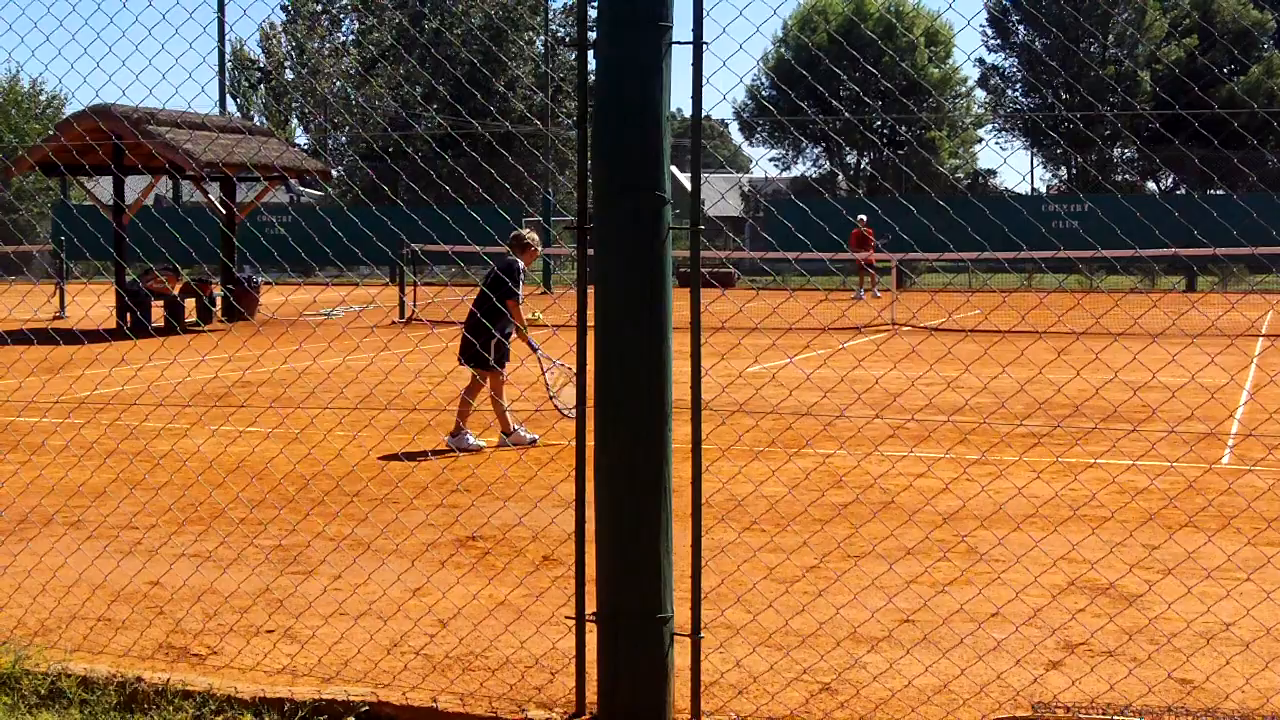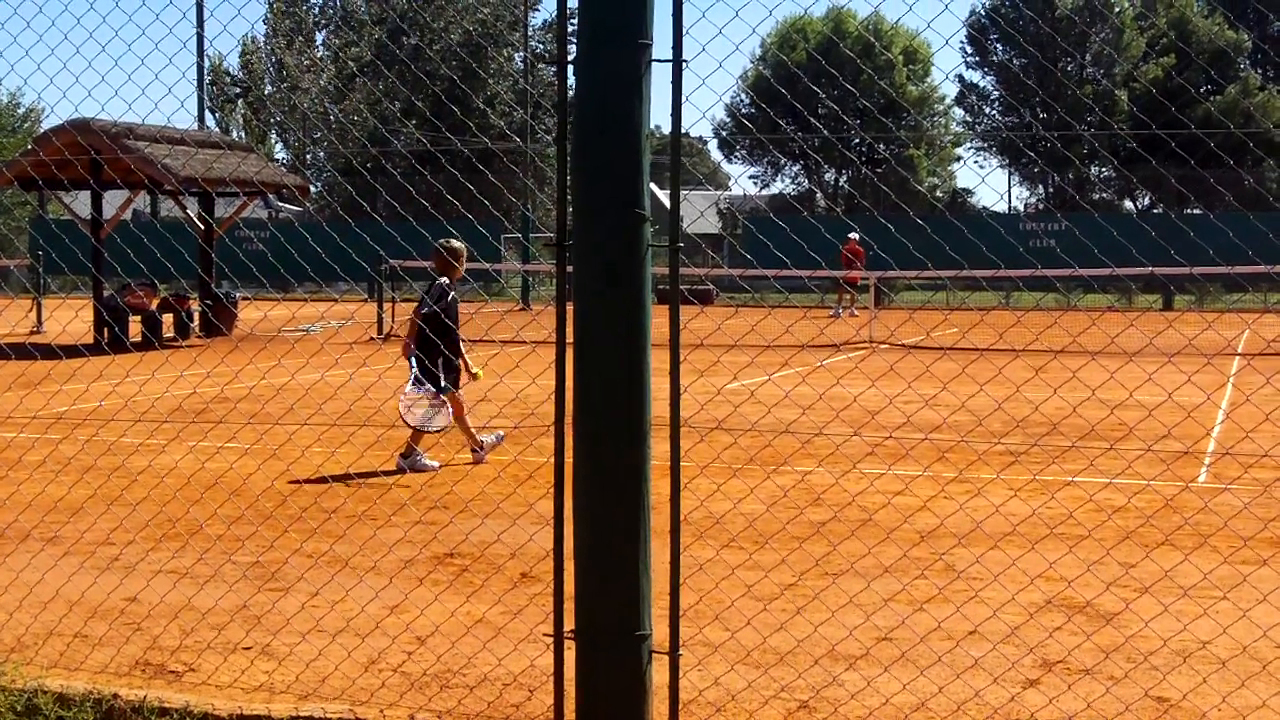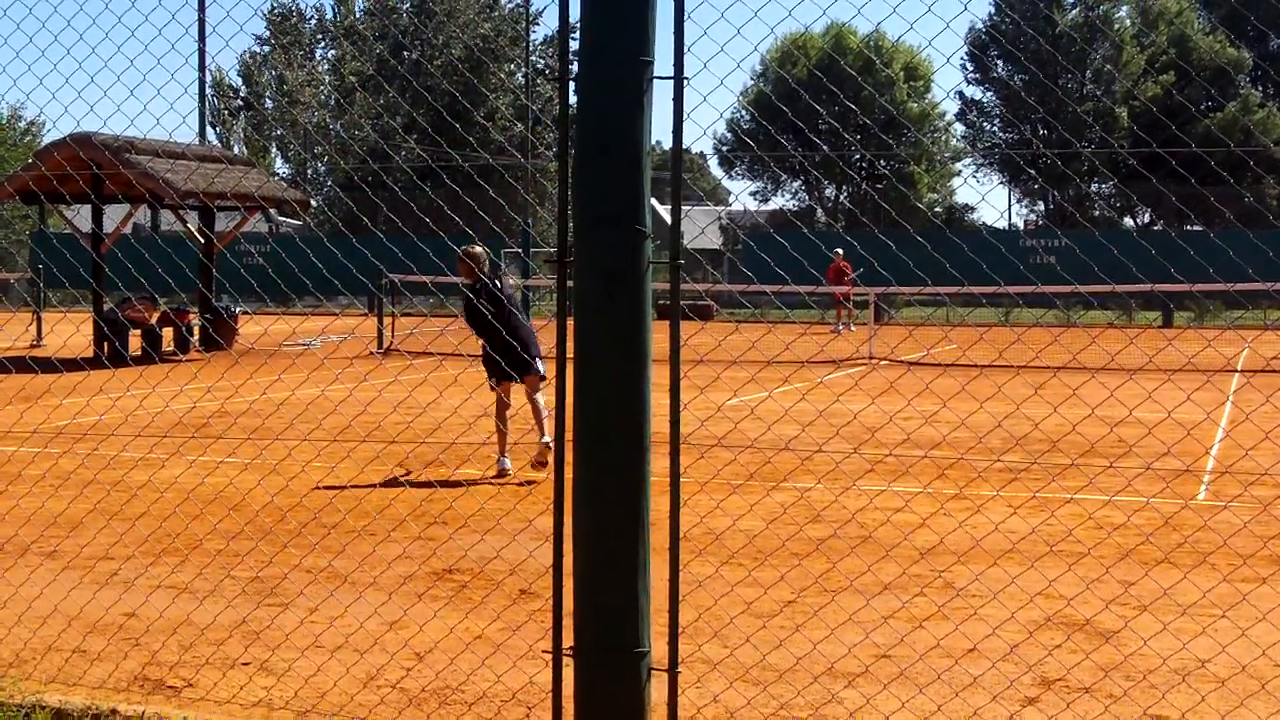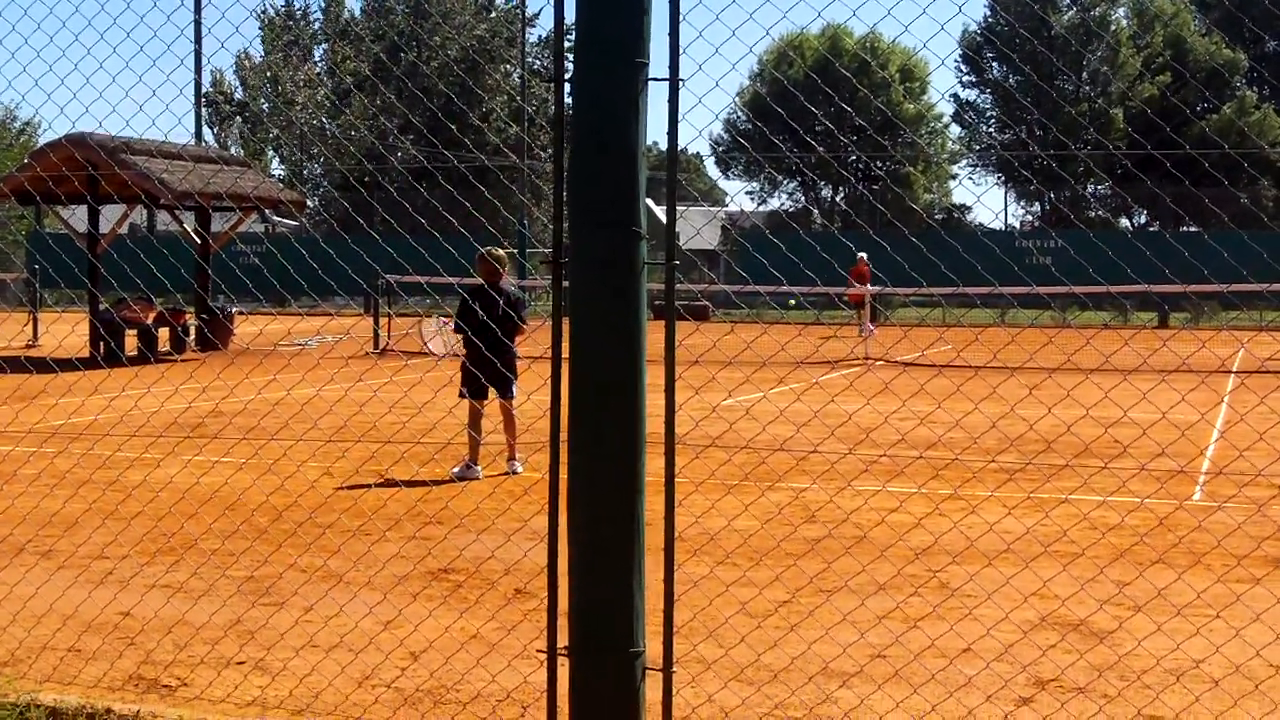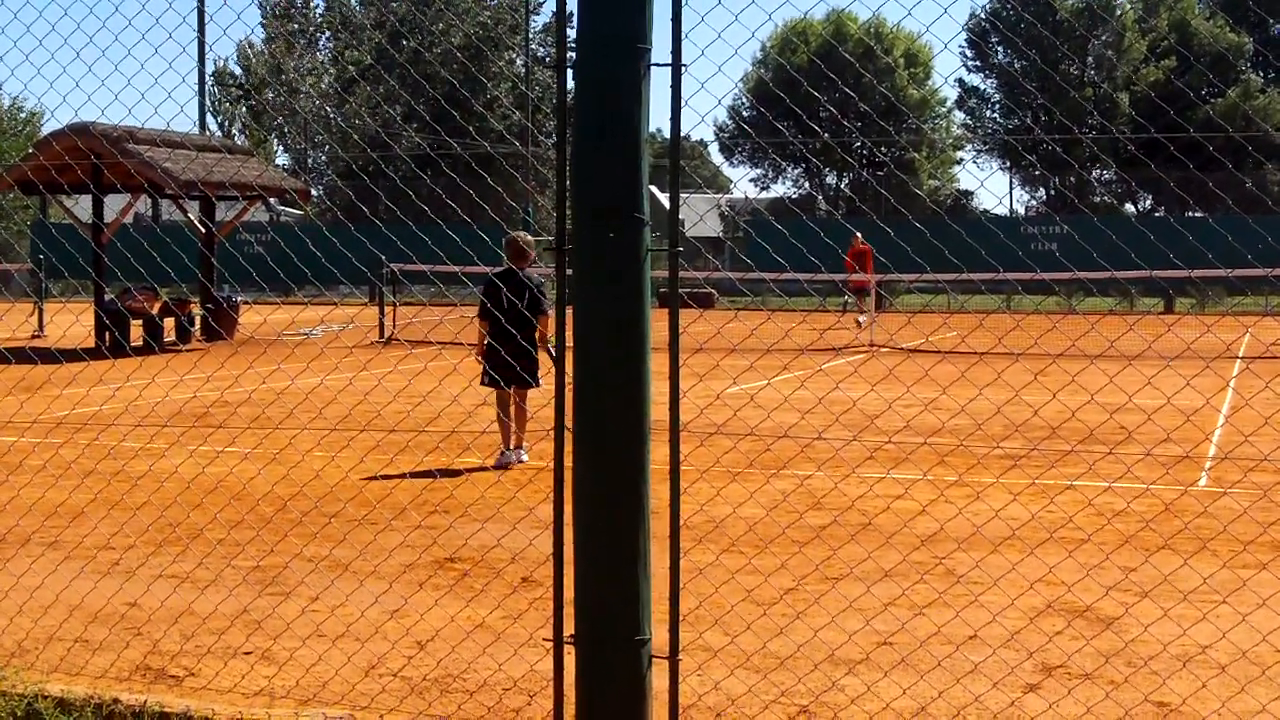
dt=1s
person 1, frame 1
left shoulder: (503, 265)
right shoulder: (515, 265)
right elbow: (512, 301)
left wrist: (515, 327)
right wrist: (521, 329)
left hip: (482, 329)
right hip: (487, 331)
left knee: (497, 380)
right knee: (487, 380)
left ankle: (510, 432)
right ankle: (459, 432)
person 1, frame 2
left shoulder: (448, 288)
right shoulder: (441, 285)
left elbow: (453, 331)
right elbow: (421, 313)
left wrist: (466, 363)
right wrist: (409, 342)
left hip: (446, 355)
right hip: (433, 355)
left knee: (457, 402)
left ankle: (478, 446)
right ankle: (408, 455)
person 1, frame 3
left shoulder: (470, 295)
right shoulder: (496, 279)
left elbow: (479, 331)
left hip: (497, 350)
right hip: (524, 343)
left knee: (502, 403)
right knee: (534, 394)
left ankle: (503, 459)
right ankle: (544, 439)
person 1, frame 4
left shoulder: (471, 295)
right shoulder: (513, 295)
left elbow: (460, 330)
right elbow: (521, 329)
left hip: (476, 359)
right hip: (504, 359)
left knee: (475, 411)
right knee: (507, 409)
left ankle: (473, 464)
right ankle: (513, 459)
person 1, frame 5
left shoulder: (494, 280)
right shoulder: (534, 281)
left elbow: (484, 318)
right elbow: (542, 315)
left wrist: (480, 344)
right wrist: (543, 335)
left hip: (497, 347)
right hip: (525, 346)
left knee: (503, 399)
right knee: (520, 400)
left ankle: (507, 450)
right ankle: (519, 448)
